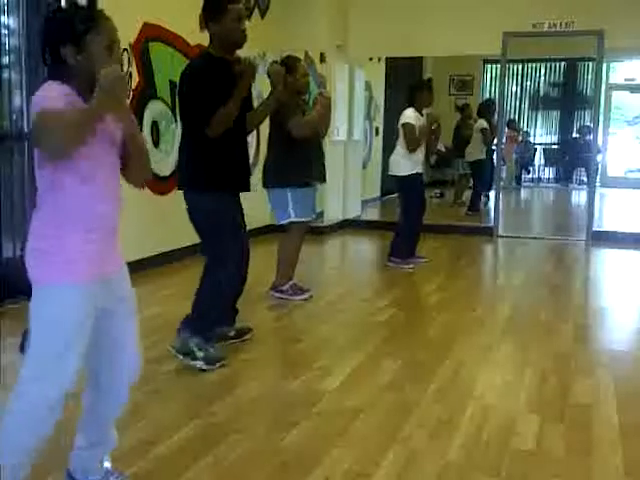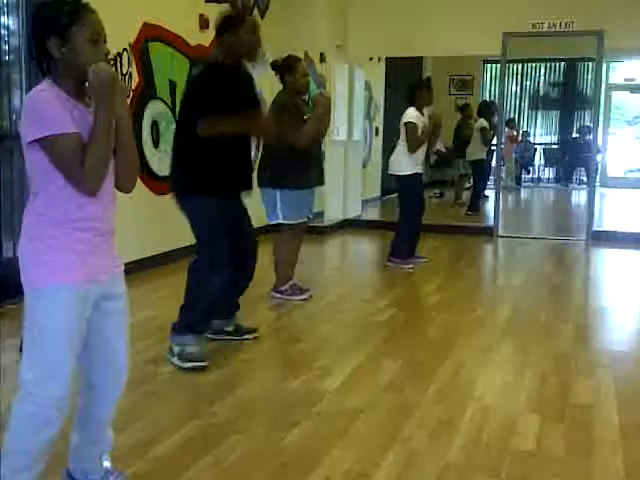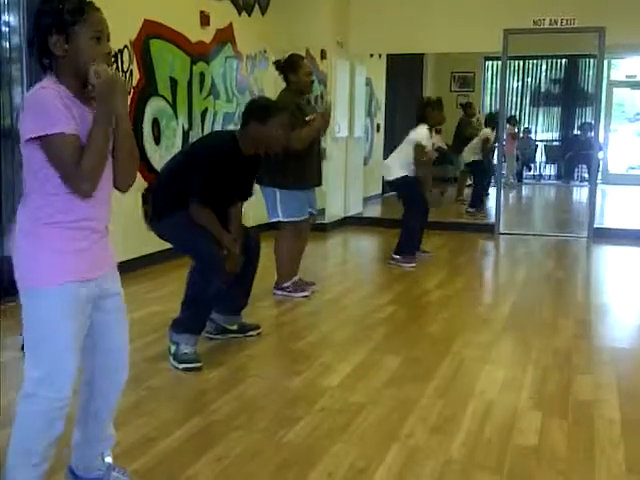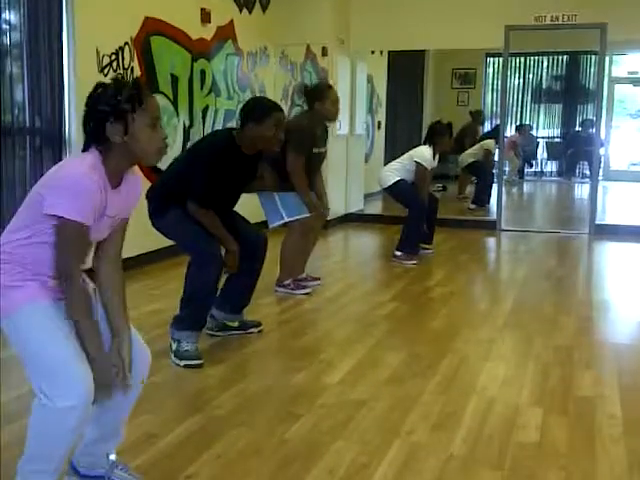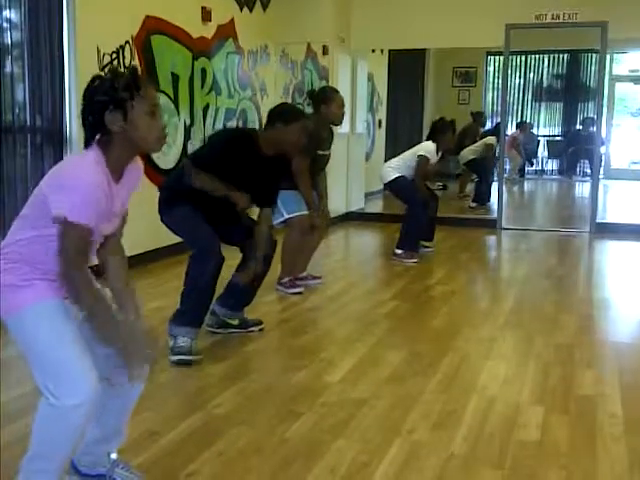
dt=0.4s
person 1, frame 1
left shoulder: (107, 108)
right shoulder: (56, 98)
left elbow: (140, 176)
right elbow: (52, 142)
left wrist: (124, 115)
right wrist: (102, 103)
left hip: (107, 263)
right hip: (64, 267)
left knee: (120, 369)
right knee: (48, 382)
person 1, frame 2
left shoulder: (95, 103)
right shoulder: (42, 103)
left elbow: (126, 181)
right elbow: (87, 179)
left wrist: (119, 109)
right wrist: (104, 109)
left hip: (104, 264)
right hip: (57, 269)
left knee: (109, 372)
right knee: (50, 387)
person 1, frame 3
left shoulder: (97, 100)
right shoulder: (44, 100)
left elbow: (124, 179)
right elbow: (82, 181)
left wrist: (118, 108)
right wrist: (104, 110)
left hip: (97, 261)
right hip: (53, 265)
left knee: (111, 366)
right knee: (53, 383)
person 1, frame 4
left shoulder: (130, 182)
right shoulder: (79, 179)
left elbow: (108, 263)
right elbow: (68, 274)
left wrist: (121, 340)
right wrist: (96, 353)
left hip: (66, 286)
left knee: (133, 363)
right knee: (72, 388)
person 1, frame 5
left shoulder: (130, 170)
right shoulder: (84, 178)
left elbow: (110, 247)
right elbow: (73, 273)
left wrist: (132, 318)
right wrist: (121, 337)
left hip: (67, 282)
left knee: (135, 361)
right knee: (77, 388)
person 2, frame 1
left shoulder: (233, 68)
right shoulder: (200, 71)
left elbow: (243, 126)
right elbow: (212, 128)
left wrist: (275, 93)
right wrist: (242, 89)
left hip: (226, 179)
right hip: (204, 182)
left knee: (237, 252)
right knee: (225, 256)
left ankle: (221, 323)
right ankle: (193, 336)
person 2, frame 2
left shoulder: (242, 78)
right shoulder: (208, 76)
left elbow: (255, 122)
right elbow: (203, 126)
left wrist: (258, 127)
right wrist: (249, 126)
left hip: (226, 182)
right hip: (196, 183)
left knee: (244, 247)
right knee: (213, 256)
left ankle: (221, 320)
right ankle: (184, 338)
person 2, frame 3
left shoulder: (251, 158)
right shoulder: (216, 151)
left elbow: (235, 203)
right elbow: (198, 207)
left wrist: (236, 247)
right wrist: (229, 245)
left hip: (205, 207)
right hip: (167, 208)
left knee: (249, 245)
right knee: (211, 259)
left ankle: (223, 318)
right ankle: (182, 338)
person 2, frame 4
left shoulder: (254, 154)
right shoulder: (215, 150)
left elbow: (239, 186)
right elbow: (197, 206)
left wrist: (262, 182)
right wrist: (230, 243)
left hip: (212, 205)
right hip: (170, 206)
left knee: (255, 242)
right knee: (208, 255)
left ankle: (224, 315)
right ankle: (184, 335)
person 2, frame 5
left shoulder: (278, 163)
right shoulder: (236, 141)
left elbow: (265, 213)
right elbow: (191, 172)
left wrist: (255, 261)
right wrist: (233, 195)
left hip: (220, 207)
right hip: (181, 201)
left knee: (266, 245)
right knee: (209, 251)
left ankle: (225, 313)
right ankle: (182, 332)
person 3, frame 1
left shoulder: (300, 102)
right shoulder: (284, 103)
left elbow: (319, 134)
right elbow: (300, 129)
left wrist: (325, 108)
right wrist: (319, 109)
left hip: (303, 177)
right hip: (287, 178)
left knee: (299, 229)
right knee: (295, 228)
left ankle: (288, 281)
right ankle: (280, 285)
person 3, frame 2
left shoulder: (301, 103)
right shoulder: (283, 105)
left elbow: (319, 136)
right elbow: (300, 140)
left wrist: (326, 110)
right wrist: (318, 111)
left hip: (302, 178)
right hip: (283, 179)
left knee: (298, 229)
right knee: (288, 229)
left ankle: (288, 281)
right ankle: (280, 286)
person 3, frame 3
left shoulder: (304, 101)
right shoulder: (286, 103)
left elbow: (314, 137)
right elbow: (296, 141)
left wrist: (323, 120)
right wrist: (318, 122)
left hip: (301, 177)
right hip: (283, 178)
left knee: (304, 225)
right knee: (290, 227)
left ankle: (293, 277)
right ankle: (282, 283)
person 3, frame 4
left shoulder: (322, 129)
right shoulder: (302, 127)
left elbow: (314, 168)
right elbow: (294, 168)
left wrist: (322, 200)
right wrist: (310, 202)
left hip: (294, 182)
left knee: (316, 222)
right knee: (299, 226)
left ankle: (298, 274)
right ankle: (284, 281)
person 3, frame 5
left shoulder: (327, 132)
left elbow: (319, 169)
right elbow: (300, 170)
left wrist: (323, 200)
right wrist: (312, 206)
left hip: (298, 182)
right hip: (279, 181)
left knee: (321, 221)
right knee: (300, 223)
left ankle: (299, 273)
right ankle: (284, 278)
person 4, frame 1
left shoulder: (422, 116)
right shoulder: (409, 115)
left elbow: (426, 147)
right elbow: (411, 146)
left wrist: (432, 129)
right wrist: (427, 128)
left hip: (415, 169)
right hip: (405, 169)
left knee: (418, 209)
right knee: (410, 211)
left ankle: (408, 253)
right ankle: (396, 256)
person 4, frame 2
left shoulder: (422, 115)
right shoulder: (411, 115)
left elbow: (427, 146)
right elbow: (412, 146)
left wrist: (434, 131)
right wrist: (429, 130)
left hip: (414, 169)
right hip: (405, 169)
left knee: (417, 210)
right knee: (409, 212)
left ankle: (408, 253)
right ankle: (396, 256)
person 4, frame 3
left shoulder: (429, 133)
right shoulder: (422, 134)
left elbow: (424, 164)
right elbow: (420, 166)
left wrist: (428, 185)
right wrist: (426, 188)
left hip: (405, 172)
right hip: (396, 172)
left knee: (421, 206)
right knee: (416, 207)
left ankle: (412, 248)
right ankle: (400, 255)
person 4, frame 4
left shoulder: (434, 155)
right shoulder: (424, 154)
left elbow: (426, 186)
right elbow: (420, 187)
left wrist: (427, 205)
right wrist: (423, 211)
left hip: (403, 179)
right hip: (391, 178)
left knee: (432, 203)
right knee: (418, 206)
left ankle: (421, 243)
right ankle: (402, 252)
person 4, frame 5
left shoulder: (438, 150)
right shoulder: (429, 148)
left elbow: (425, 176)
right elbow: (418, 179)
left wrist: (429, 200)
right wrist: (426, 200)
left hip: (405, 175)
right hip: (392, 174)
left knee: (432, 200)
right knee: (417, 203)
left ankle: (421, 241)
right ankle: (403, 250)
